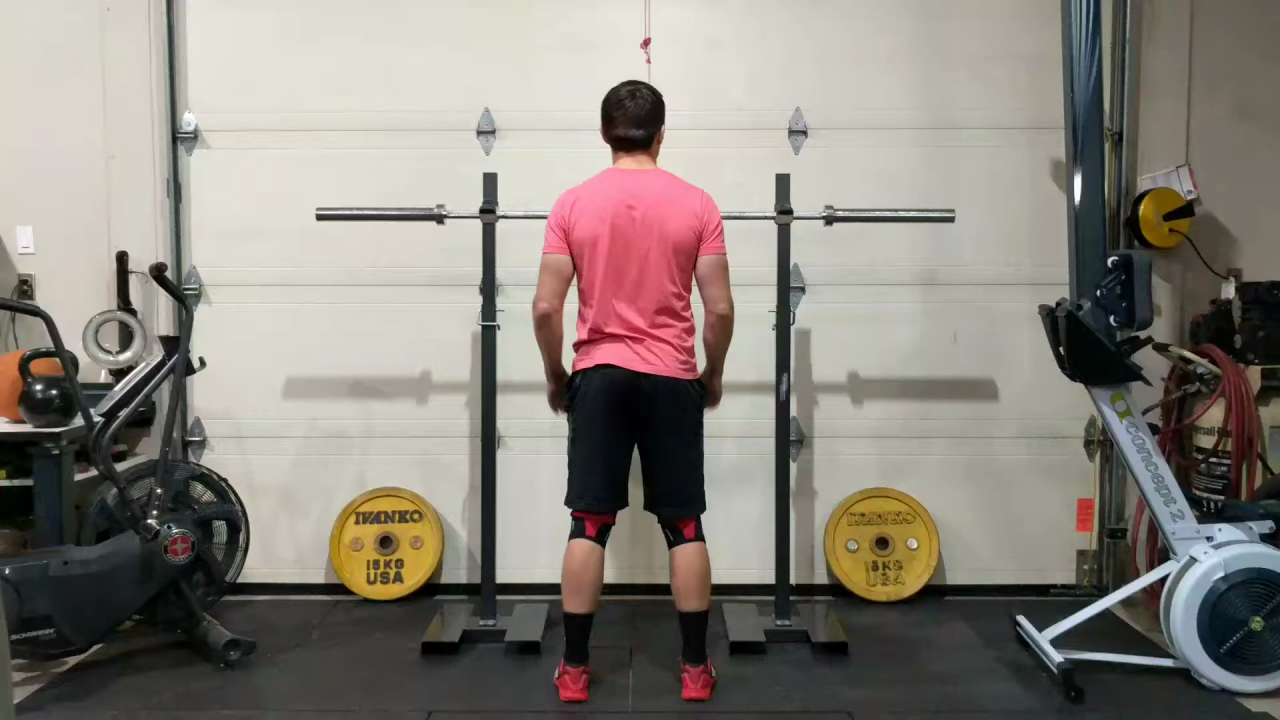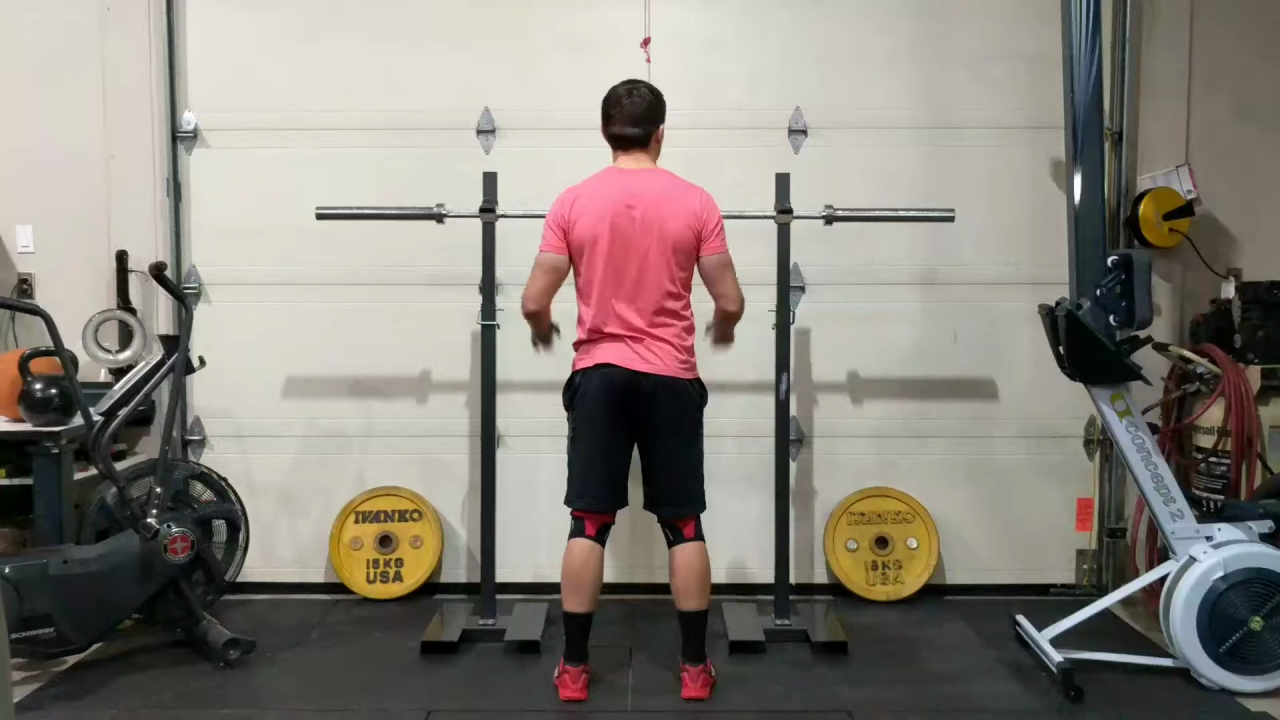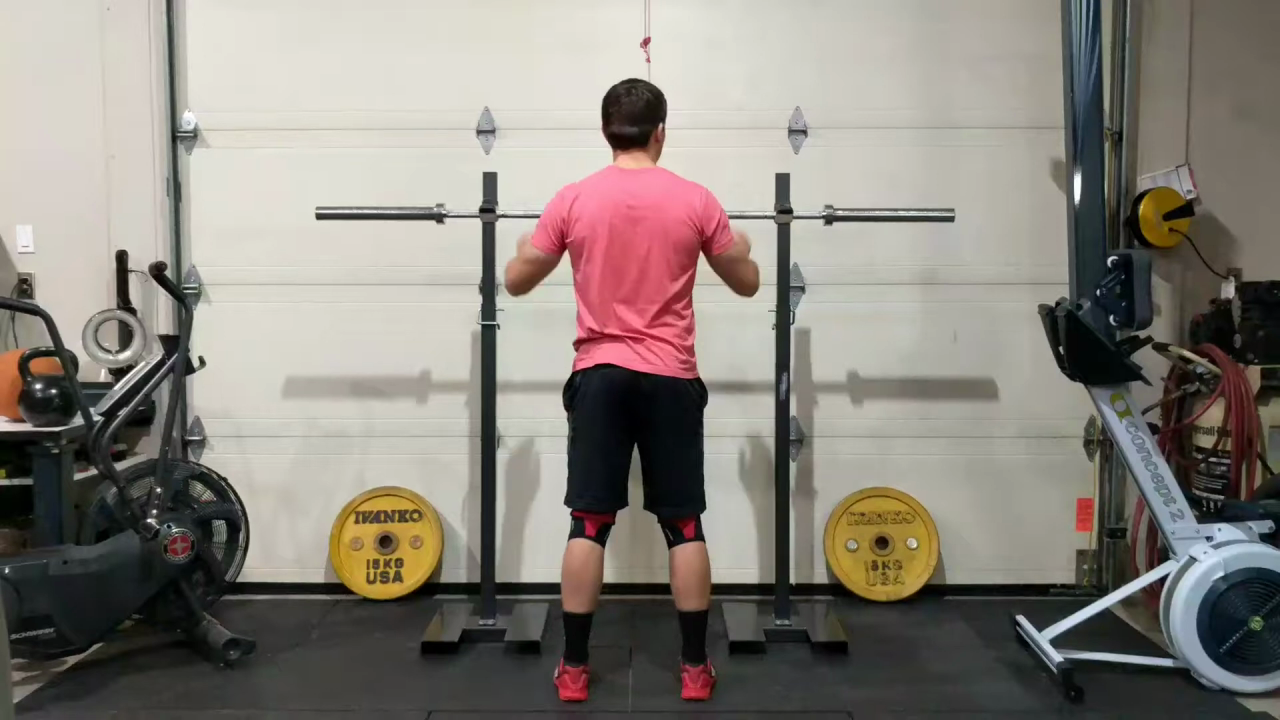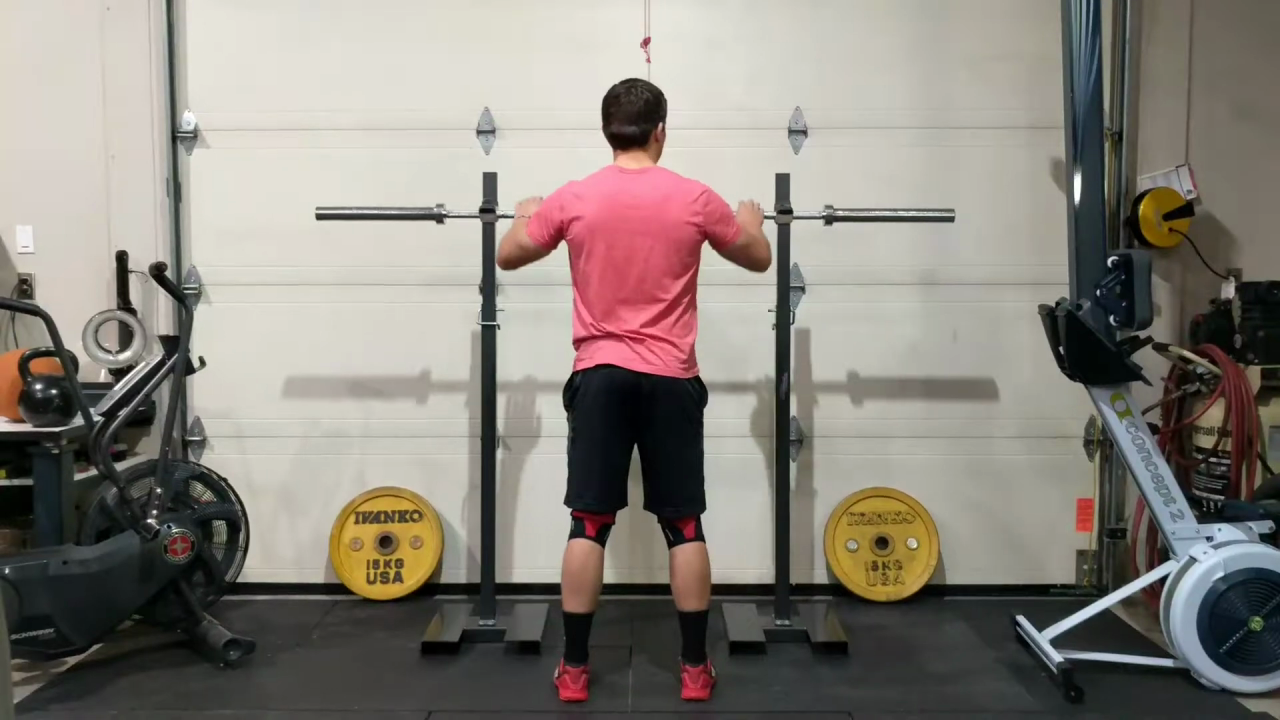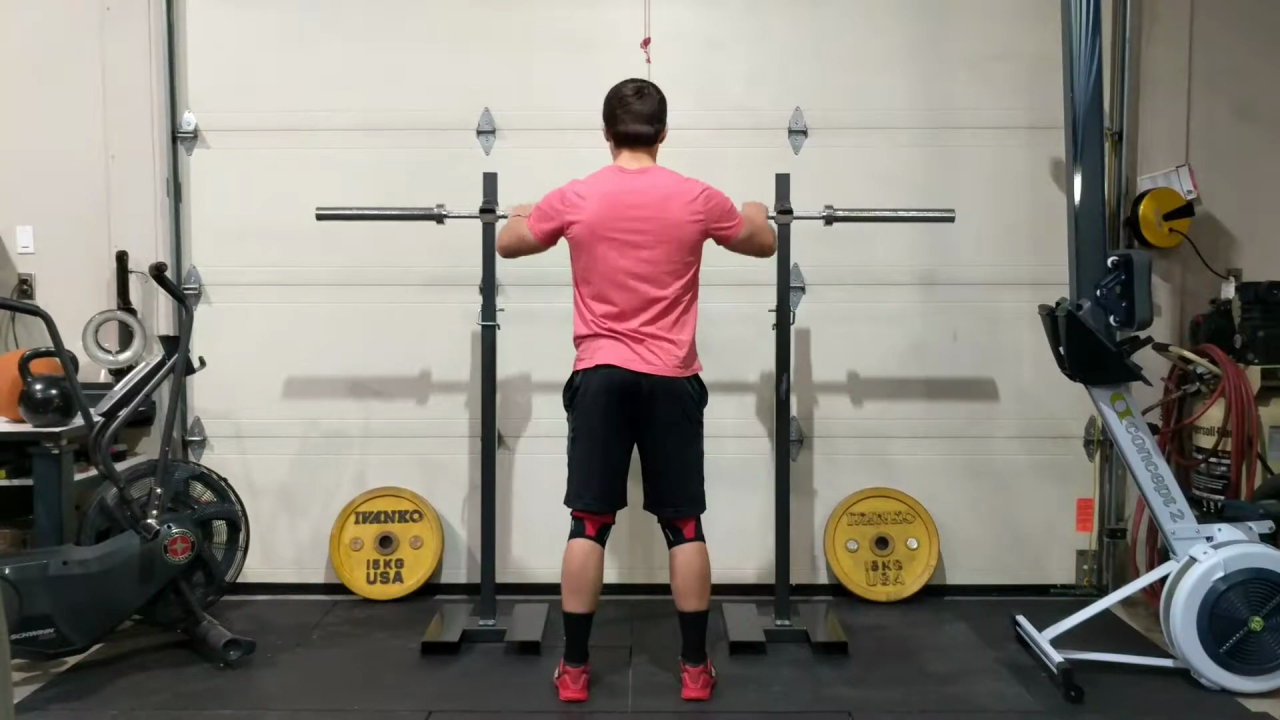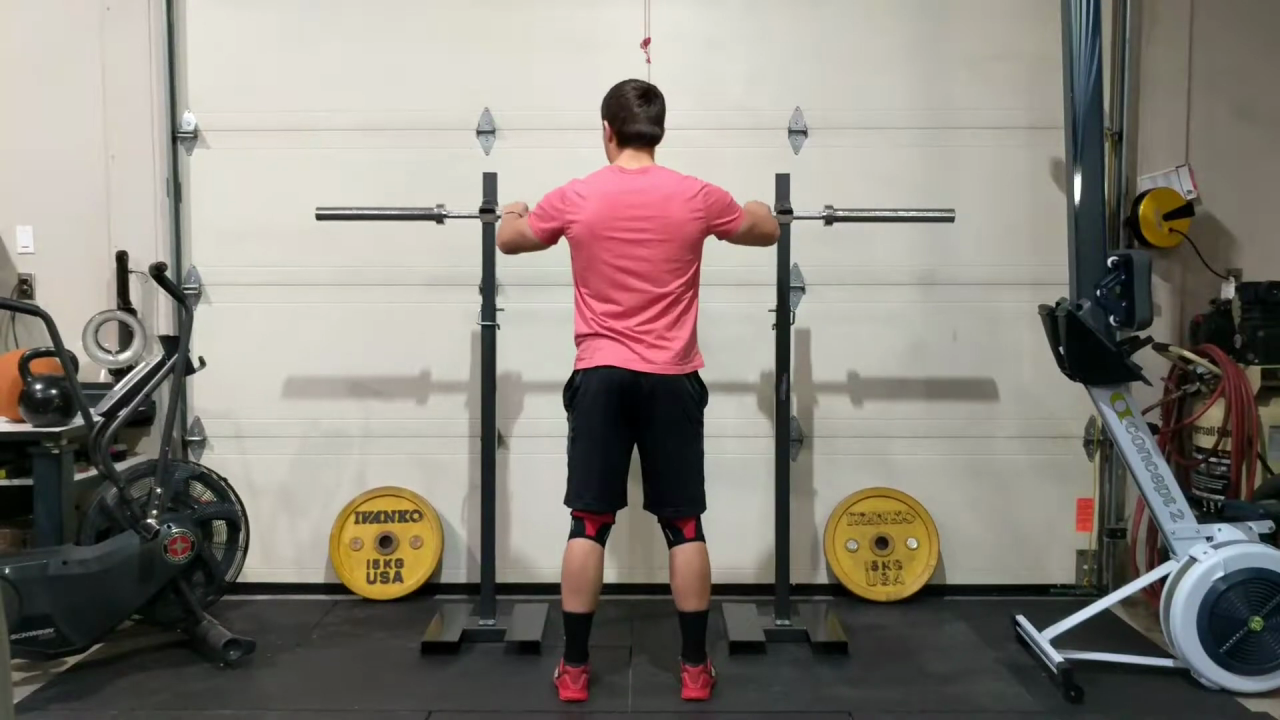
dt=0.2s
person 1, frame 1
left shoulder: (573, 204)
right shoulder: (696, 204)
left elbow: (545, 308)
right elbow: (720, 309)
left wrist: (555, 375)
right wrist: (713, 374)
left hip: (600, 378)
right hip: (672, 381)
left knee: (589, 525)
right knee: (683, 526)
left ankle: (574, 669)
right ankle: (695, 668)
person 1, frame 2
left shoulder: (574, 202)
right shoulder: (694, 202)
left elbow: (534, 301)
right elbow: (729, 302)
left wrist: (541, 331)
right wrist: (724, 331)
left hip: (600, 377)
right hip: (671, 380)
left knee: (588, 524)
right knee: (683, 525)
left ankle: (573, 668)
right ankle: (695, 668)
person 1, frame 3
left shoulder: (573, 201)
right shoulder: (695, 202)
left elbow: (516, 279)
right elbow: (746, 281)
left wrist: (532, 239)
right wrist: (737, 244)
left hip: (599, 377)
right hip: (671, 381)
left knee: (589, 524)
right knee: (683, 526)
left ankle: (574, 668)
right ankle: (695, 668)
person 1, frame 4
left shoulder: (573, 199)
right shoulder: (695, 200)
left elbow: (508, 254)
right elbow: (758, 256)
left wrist: (524, 215)
right wrist: (751, 218)
left hip: (600, 377)
right hip: (672, 381)
left knee: (589, 524)
right knee: (684, 526)
left ankle: (574, 668)
right ankle: (695, 668)
person 1, frame 5
left shoulder: (574, 198)
right shoulder: (696, 199)
left elbow: (508, 244)
right elbow: (764, 242)
left wrist: (518, 215)
right wrist: (756, 212)
left hip: (600, 378)
right hip: (671, 383)
left knee: (588, 524)
right knee: (684, 526)
left ankle: (574, 668)
right ankle: (695, 667)
person 1, frame 6
left shoulder: (574, 198)
right shoulder: (696, 197)
left elbow: (508, 240)
right elbow: (767, 232)
left wrist: (510, 212)
right wrist: (757, 208)
left hip: (600, 379)
right hip: (672, 382)
left knee: (589, 524)
right knee: (684, 526)
left ankle: (574, 668)
right ankle: (695, 668)
